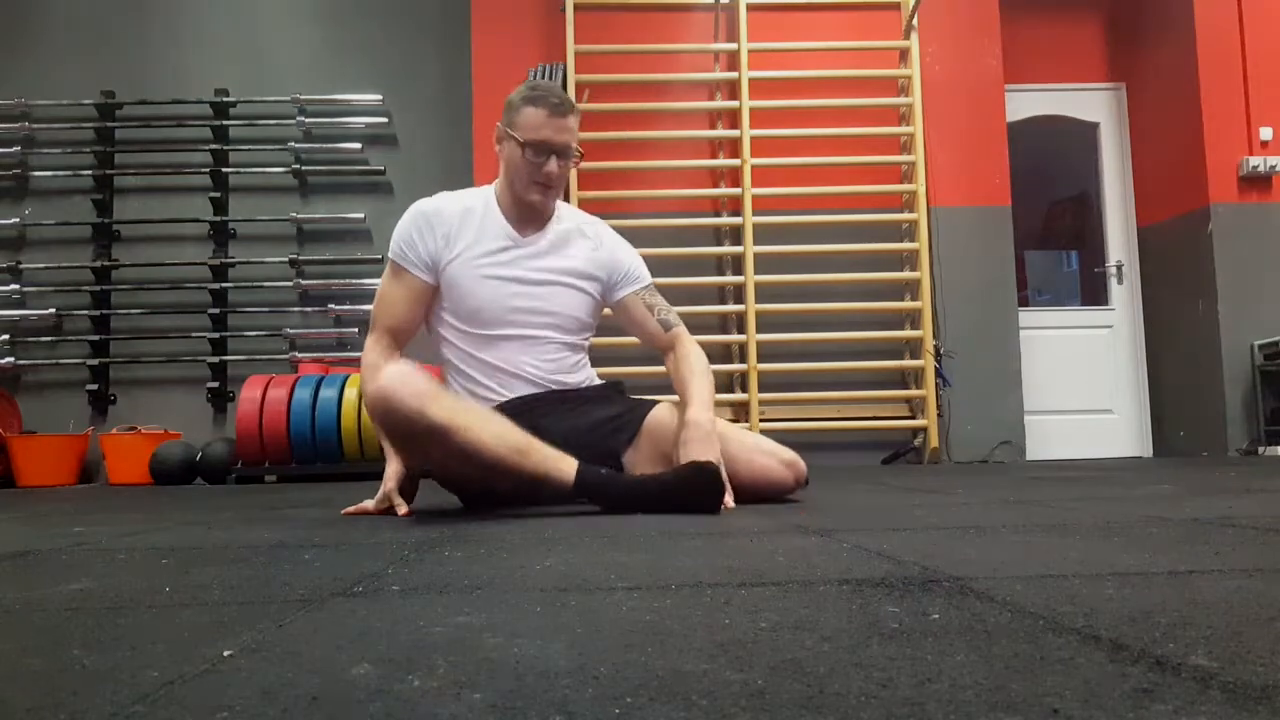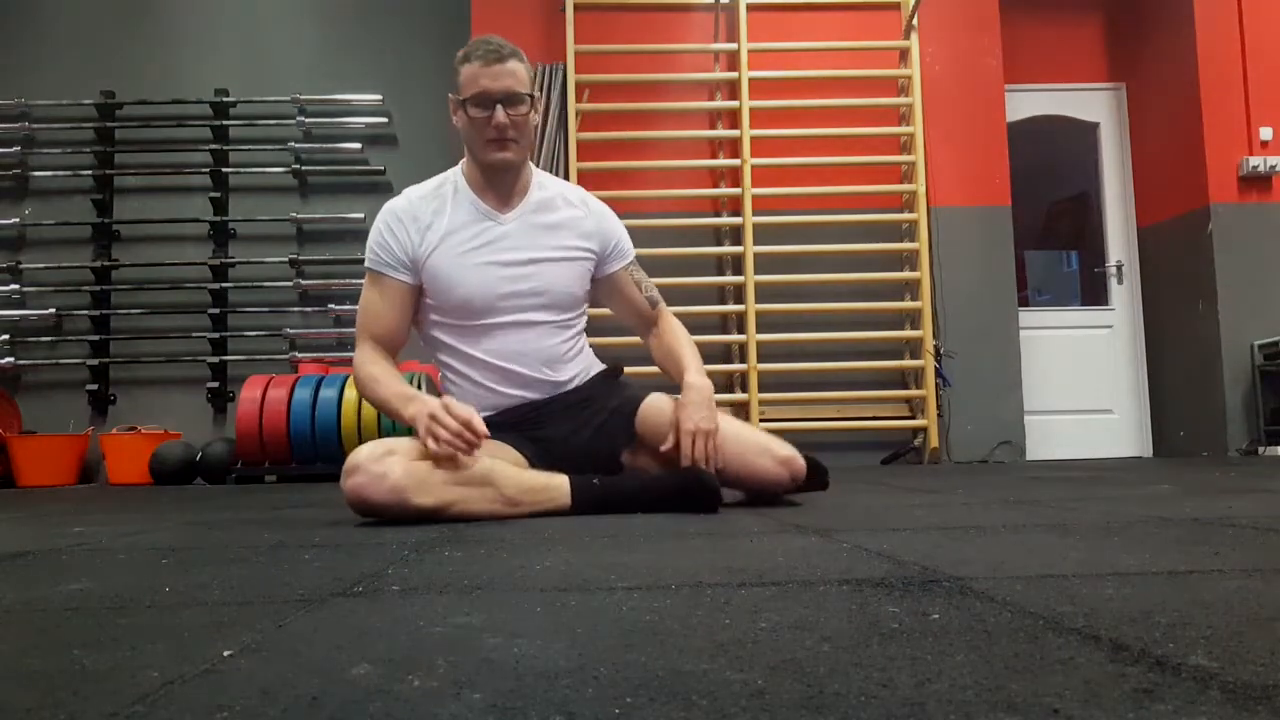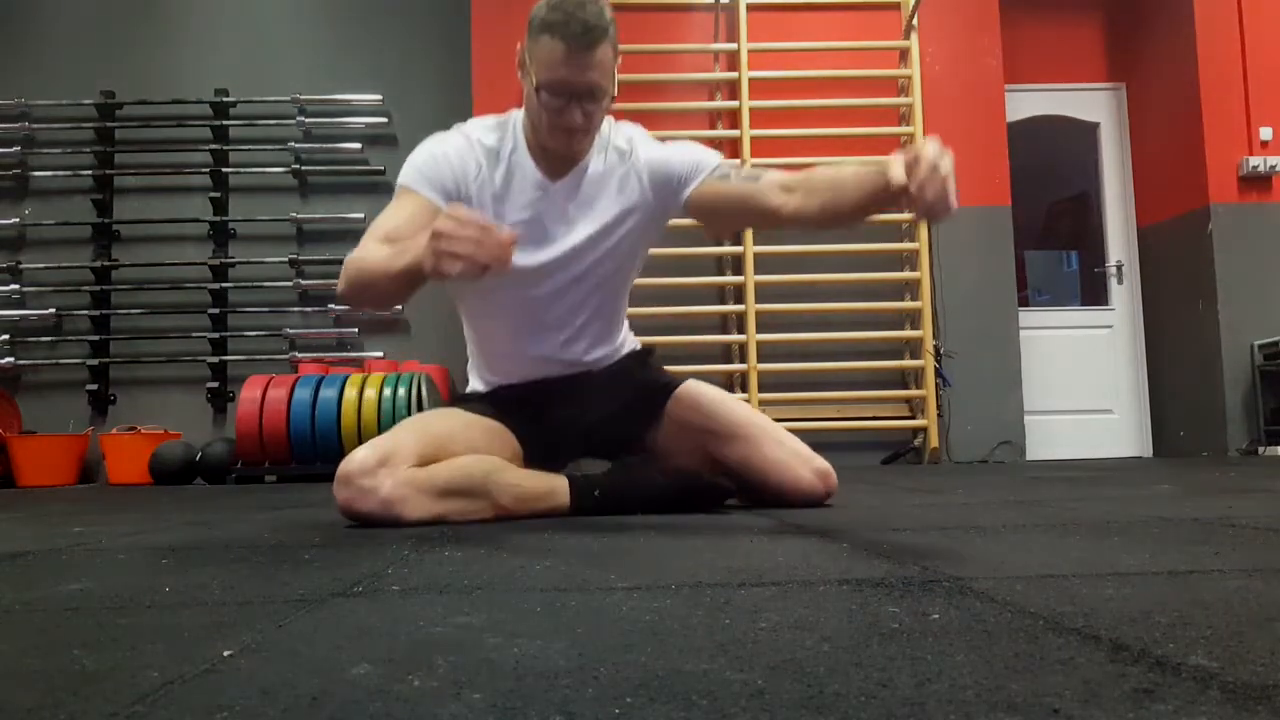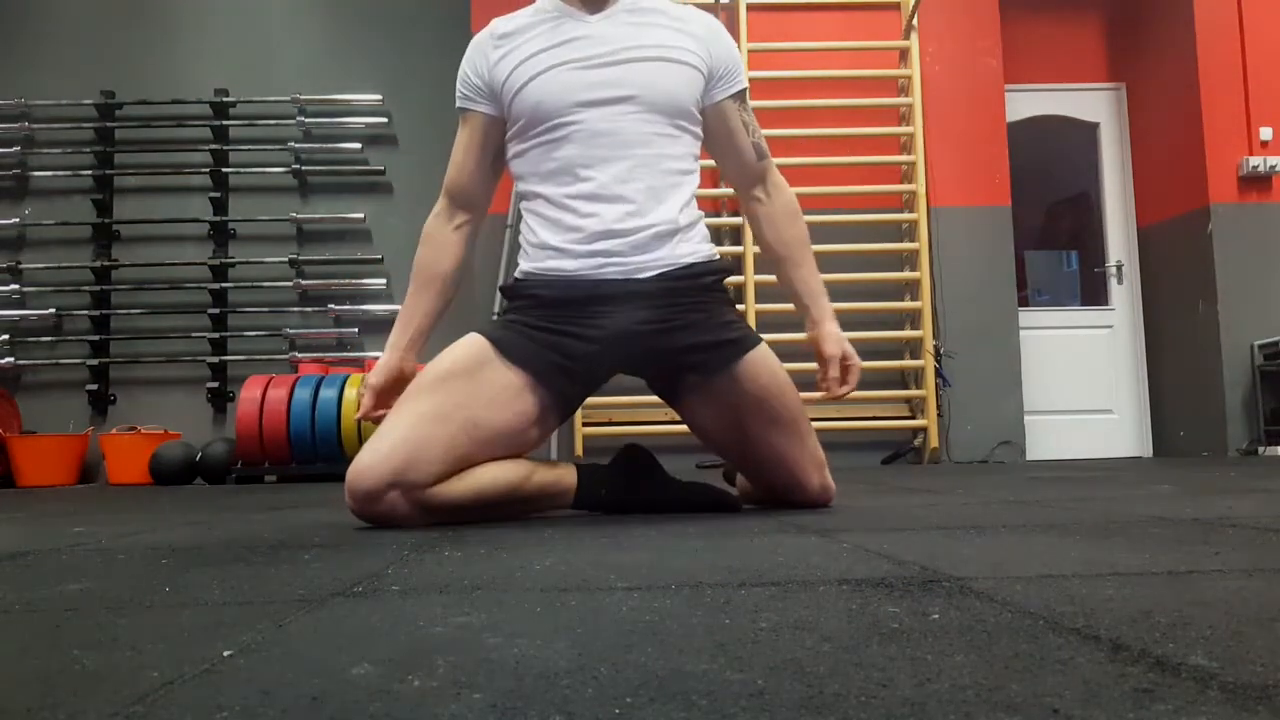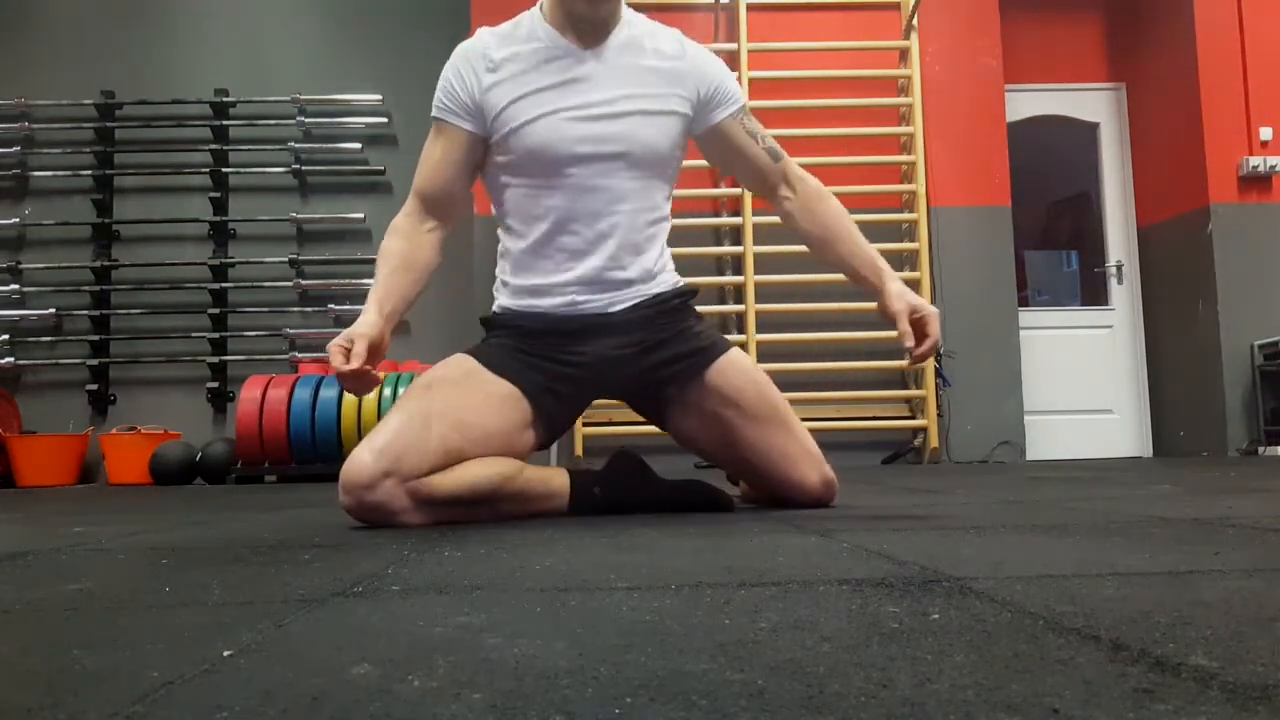
dt=1s
person 1, frame 1
left shoulder: (601, 244)
right shoulder: (435, 222)
left elbow: (677, 343)
right elbow: (383, 345)
left wrist: (699, 421)
right wrist: (398, 458)
left hip: (591, 413)
right hip: (491, 440)
left knee: (783, 470)
right knee: (394, 389)
right ankle: (613, 486)
person 1, frame 2
left shoulder: (587, 214)
right shoulder: (407, 219)
left elbow: (655, 320)
right elbow: (372, 353)
left wrist: (696, 382)
right wrist: (419, 407)
left hip: (596, 403)
right hip: (495, 434)
left knee: (782, 467)
right knee: (366, 476)
right ankle: (618, 491)
person 1, frame 3
left shoulder: (649, 165)
right shoulder: (454, 159)
left elbow: (787, 198)
right elbow: (357, 280)
left wrist: (892, 177)
right wrist: (423, 254)
left hip: (618, 380)
right hip: (505, 402)
left knee: (810, 482)
right knee: (364, 486)
right ankle: (602, 494)
person 1, frame 4
right shoulder: (497, 46)
left elbow: (760, 187)
right elbow: (459, 211)
left wrist: (821, 317)
right wrist: (401, 347)
left hip: (683, 295)
right hip: (552, 304)
left knee: (807, 489)
right knee: (374, 488)
right ankle: (605, 487)
person 1, frame 5
left shoulder: (686, 64)
right shoulder: (481, 63)
left elbow: (785, 187)
right elbow: (428, 216)
left wrist: (885, 281)
right wrist: (375, 316)
left hip: (657, 321)
right hip: (532, 335)
left knee: (810, 487)
right knee: (370, 487)
right ankle: (597, 489)
